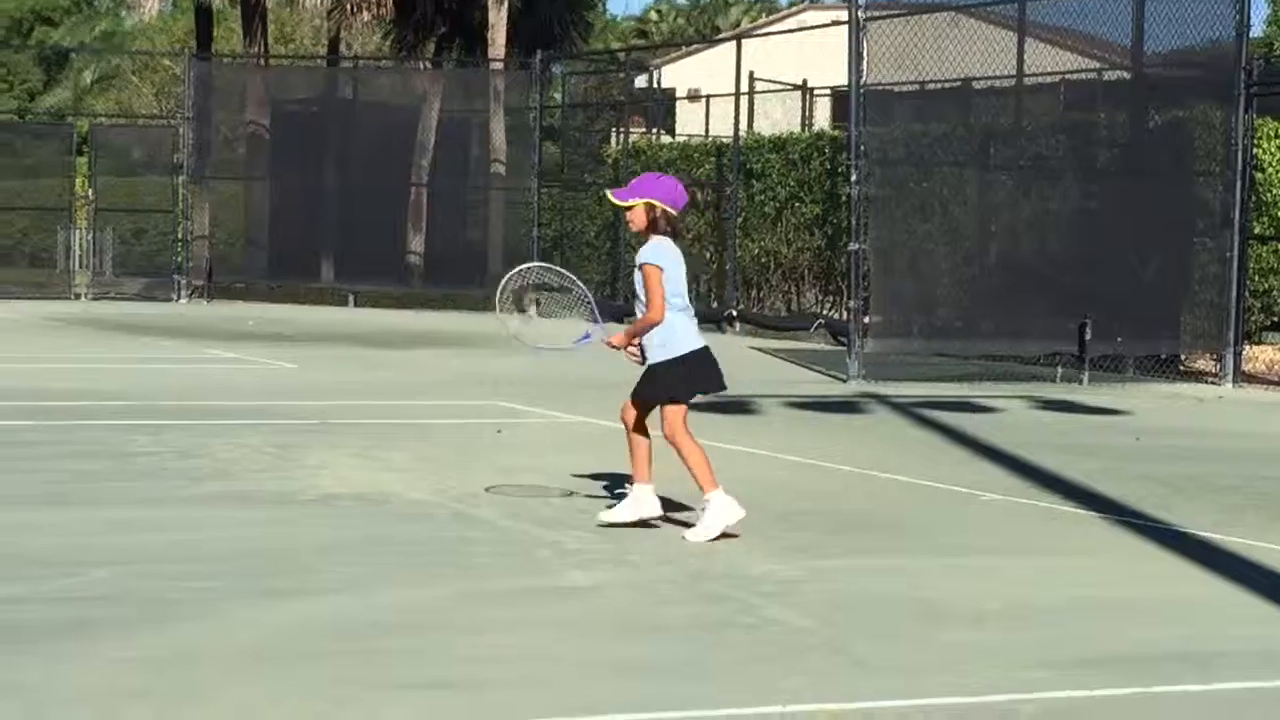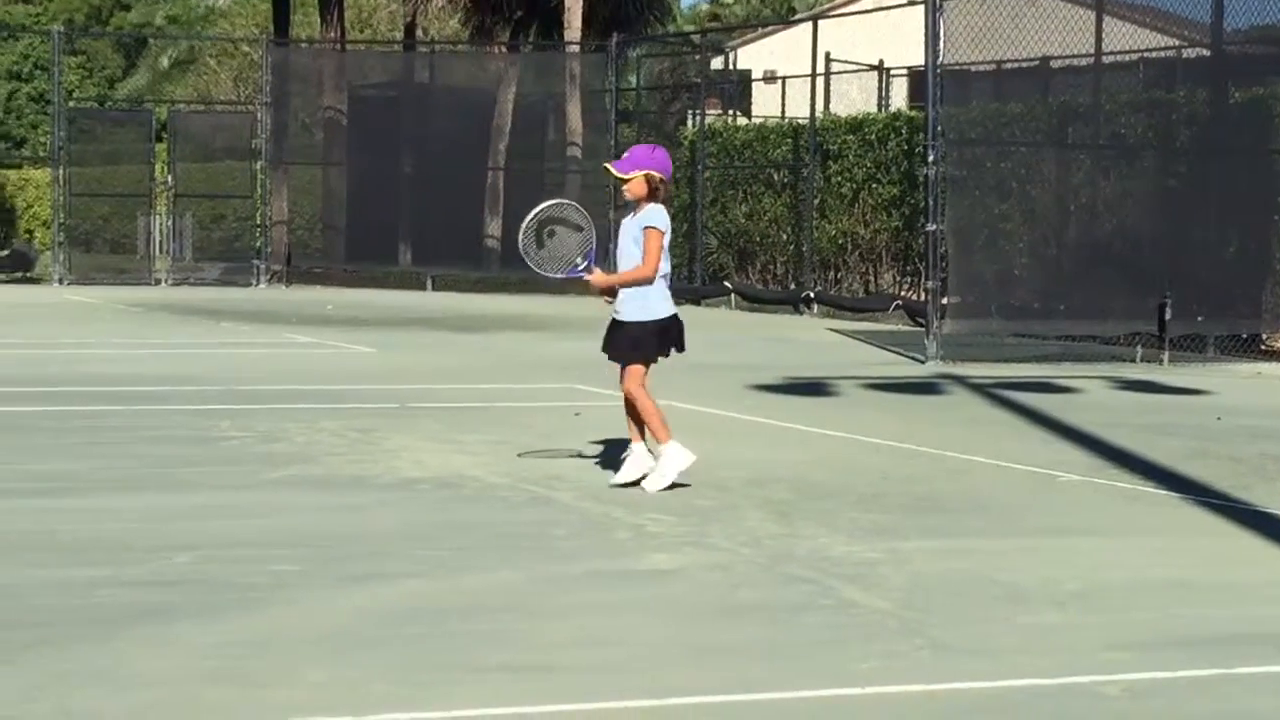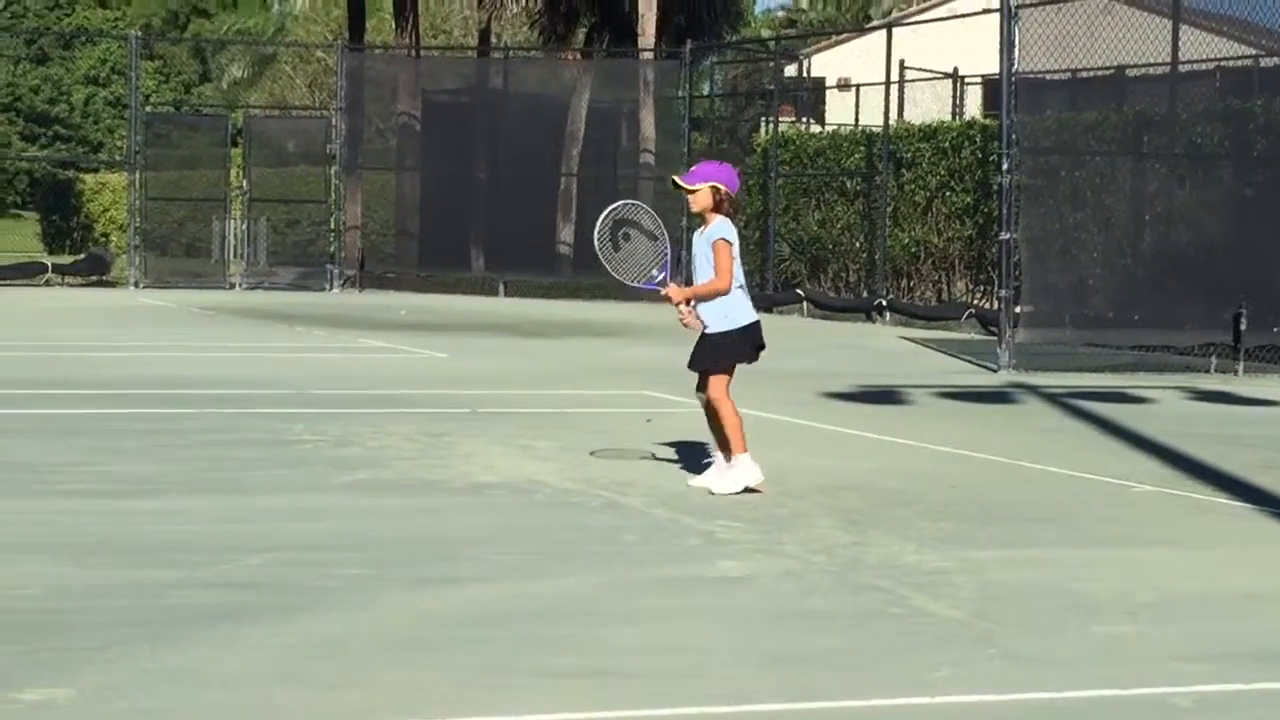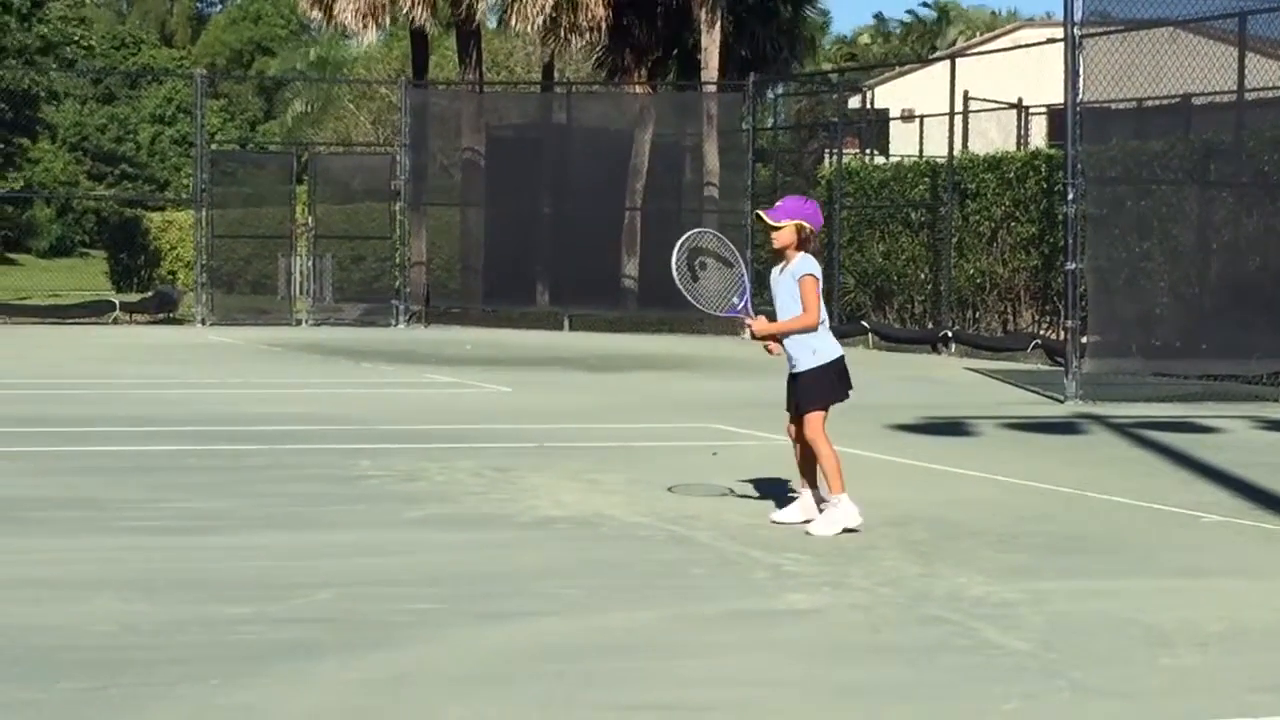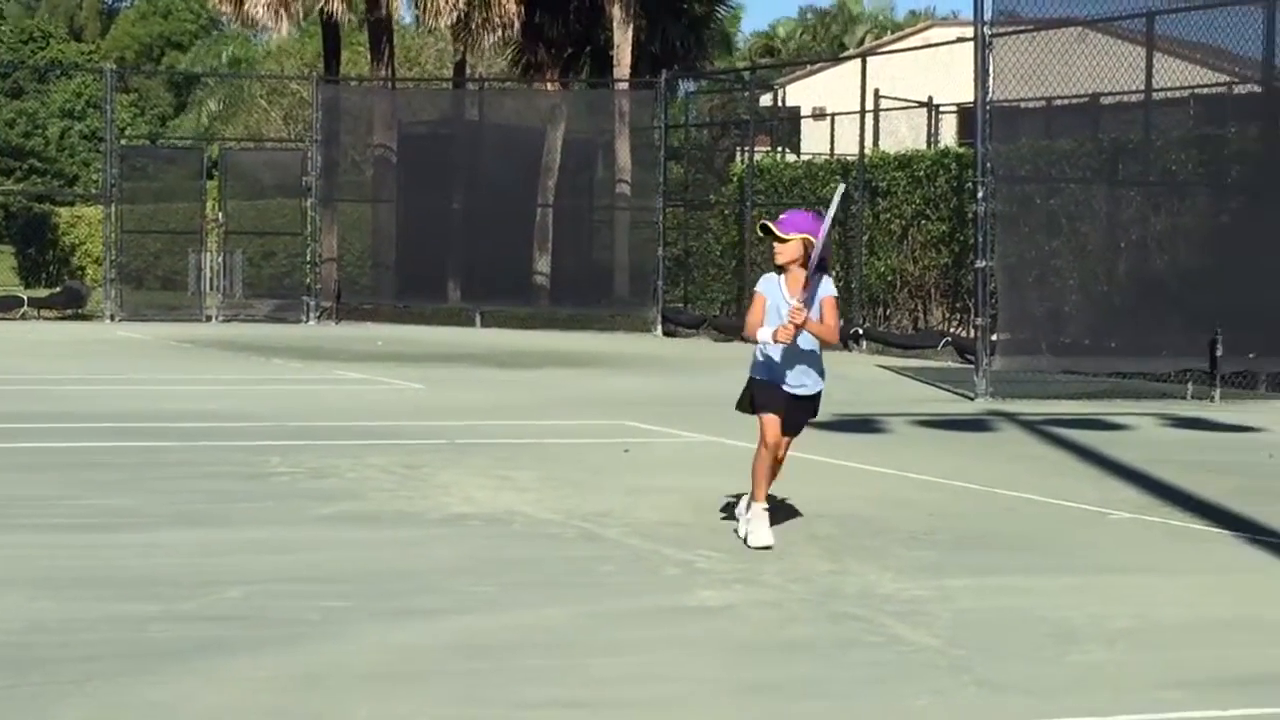
dt=1s
person 1, frame 1
left shoulder: (651, 252)
right shoulder: (663, 250)
left elbow: (655, 313)
left wrist: (626, 337)
right wrist: (637, 340)
left hip: (677, 355)
right hip: (668, 355)
left knee: (674, 429)
right knee: (631, 416)
left ankle: (720, 505)
right ankle: (643, 496)
person 1, frame 2
left shoulder: (654, 216)
right shoulder: (631, 218)
left elbow: (648, 270)
left wrist: (608, 280)
right wrist: (611, 286)
left hip: (650, 317)
right hip: (629, 315)
left knee: (633, 386)
right knee: (628, 385)
left ankle: (670, 451)
right ankle: (641, 455)
person 1, frame 3
left shoulder: (720, 230)
right shoulder: (702, 233)
left elbow: (722, 282)
left wrist: (684, 293)
right wrist: (691, 309)
left hip: (732, 326)
right hip: (715, 328)
left knee: (717, 394)
right knee: (704, 393)
left ankle: (743, 464)
right ankle: (725, 462)
person 1, frame 4
left shoulder: (805, 265)
right shoulder: (778, 272)
left elbow: (812, 316)
left wrist: (771, 328)
right wrist: (775, 338)
left hip: (819, 363)
right hip: (800, 366)
left knee: (813, 431)
right knee: (797, 432)
left ankle: (842, 506)
right ankle: (810, 499)
person 1, frame 5
left shoulder: (823, 285)
right shoulder: (767, 283)
left elbow: (832, 336)
right elbow: (749, 329)
left wrist: (807, 322)
right wrist: (774, 334)
left hip: (805, 383)
right hip: (768, 377)
left knee: (777, 451)
right knee: (770, 436)
left ankle: (756, 496)
right ankle: (757, 512)
